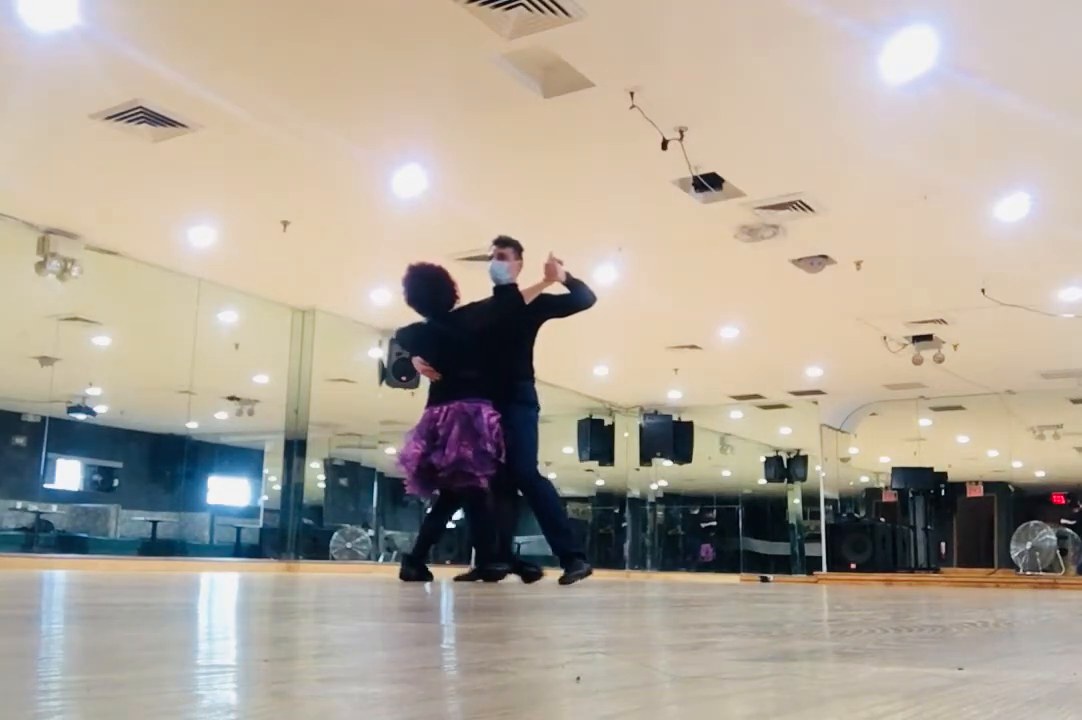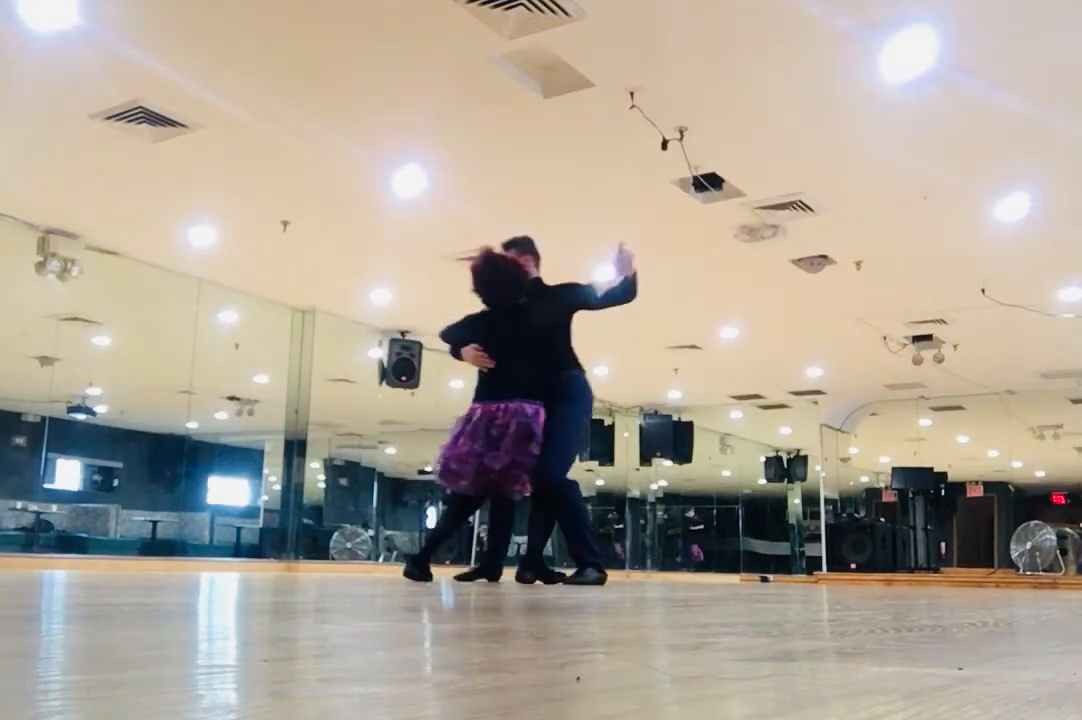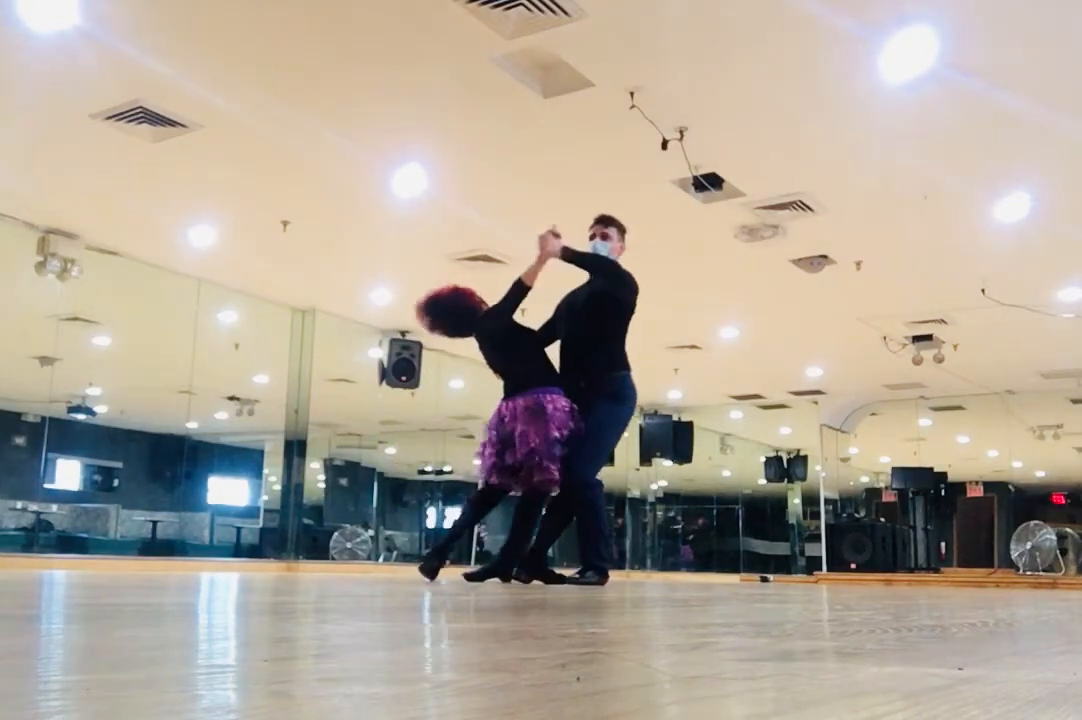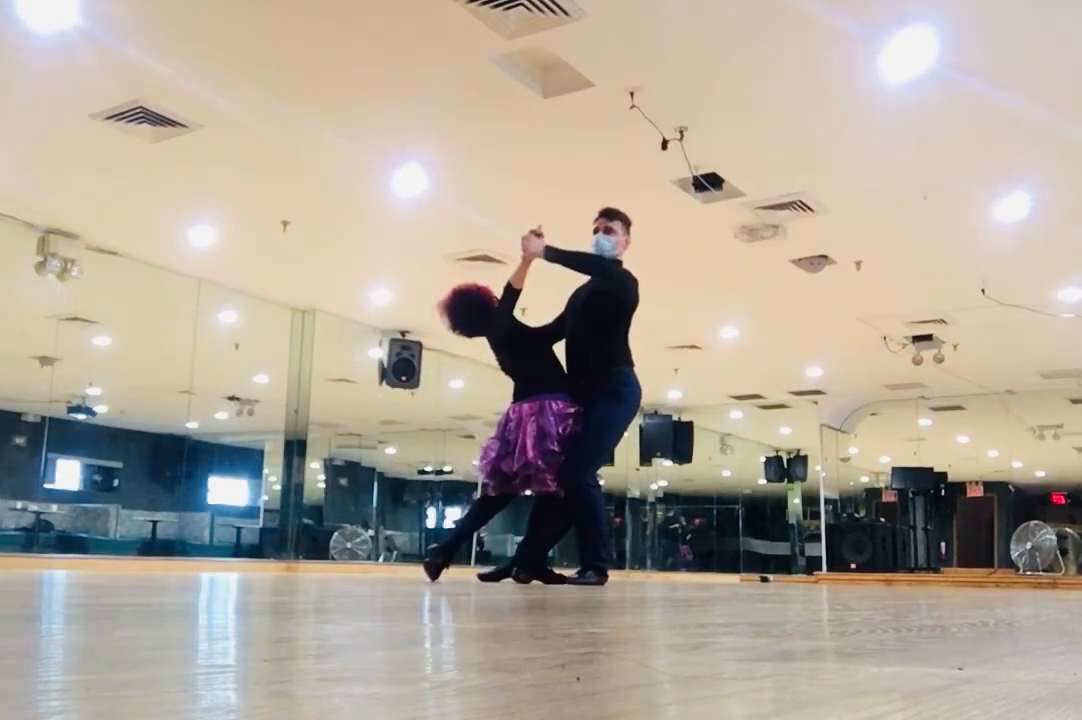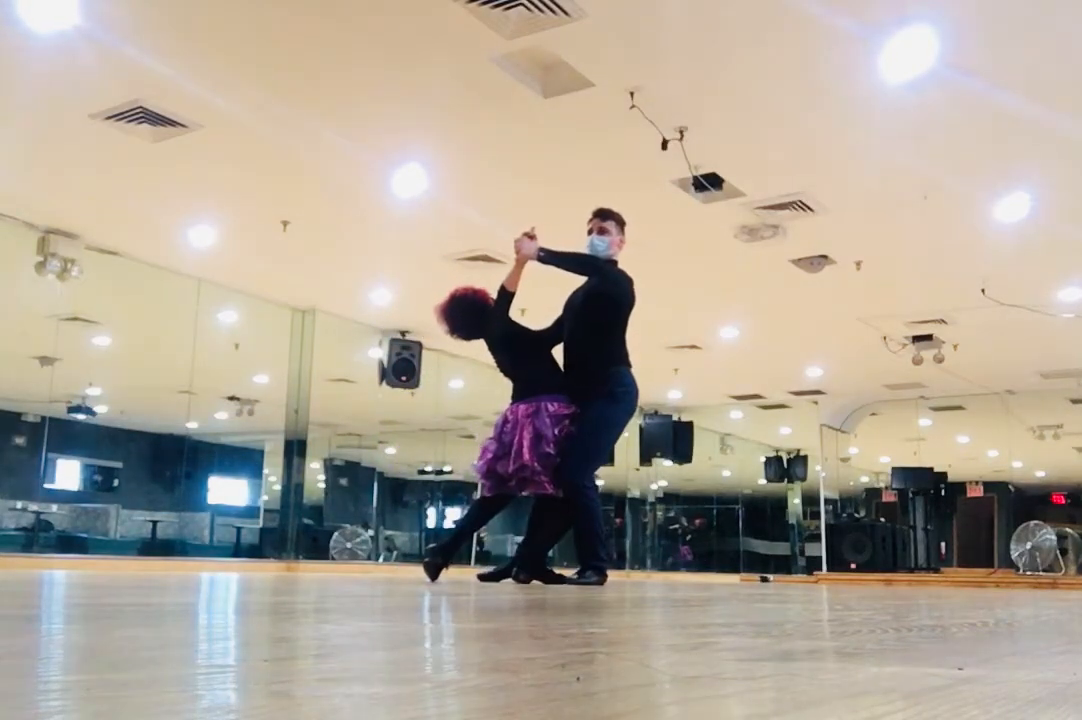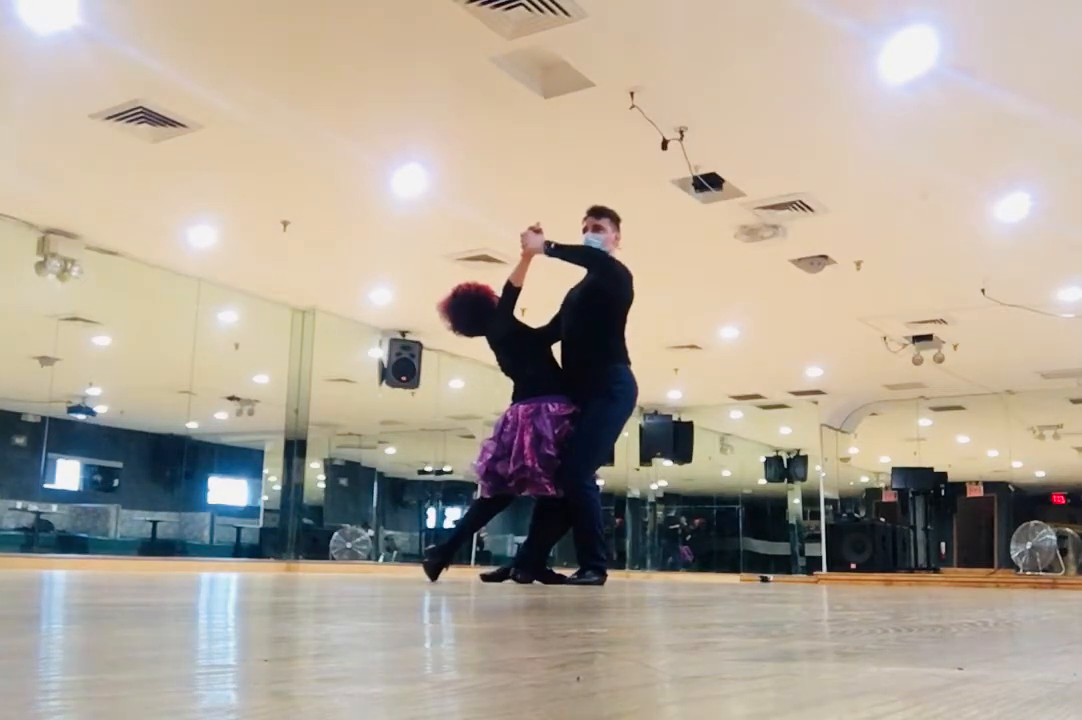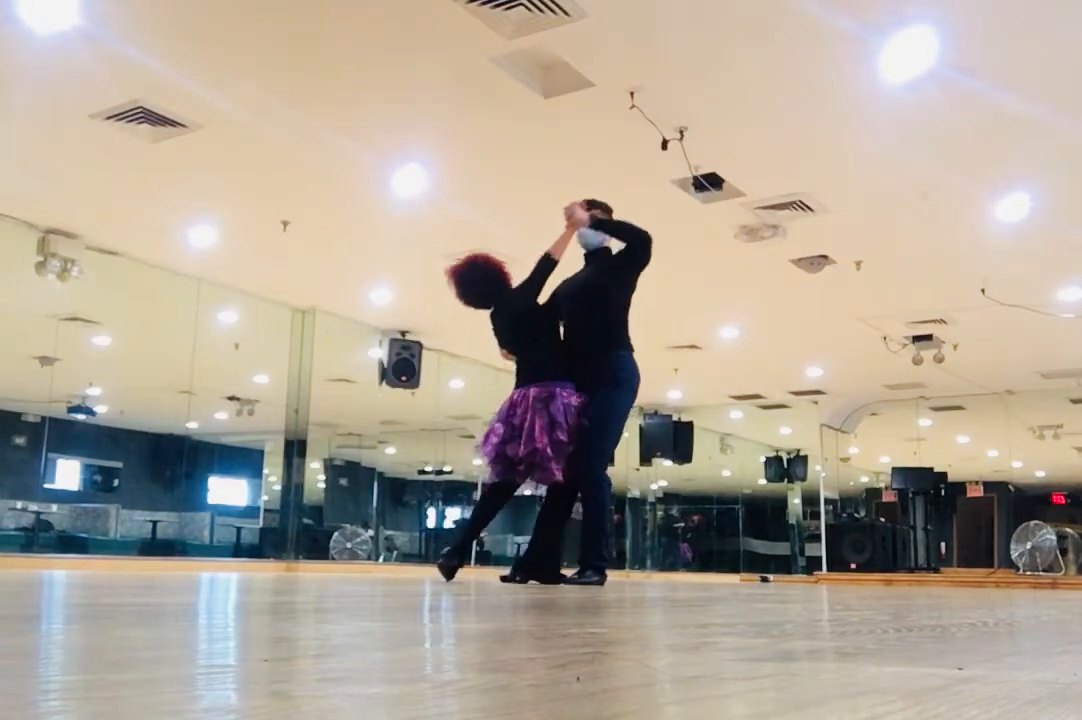
dt=0.4s
person 1, frame 1
left shoulder: (532, 304)
left elbow: (586, 299)
left wrist: (563, 278)
right wrist: (421, 360)
left hip: (517, 399)
left knee: (523, 473)
left ankle: (573, 556)
right ankle: (496, 558)
person 1, frame 2
left shoulder: (561, 296)
left elbow: (622, 295)
left wrist: (626, 273)
right wrist: (466, 351)
left hip: (568, 393)
left knee: (552, 473)
right knee: (541, 476)
left ankle: (591, 563)
right ankle: (534, 560)
person 1, frame 3
left shoulder: (620, 287)
right shoulder: (574, 298)
left elbow: (614, 276)
right elbow: (544, 335)
left wrist: (561, 251)
left hip: (611, 393)
right hip: (577, 397)
left knee: (579, 473)
right knee: (563, 473)
left ankle: (596, 565)
right ankle: (534, 561)
person 1, frame 4
left shoulder: (622, 282)
right shoulder: (582, 292)
left elbow: (600, 267)
right elbow: (554, 331)
left wrist: (545, 251)
left hip: (614, 389)
right hip: (584, 394)
left knee: (578, 473)
right knee: (561, 474)
left ankle: (595, 566)
right ankle: (528, 559)
person 1, frame 5
left shoulder: (617, 282)
right shoulder: (580, 294)
left elbow: (594, 266)
right elbow: (554, 333)
left wrist: (538, 253)
left hip: (612, 390)
right hip: (582, 394)
left knee: (575, 474)
right knee: (557, 474)
left ankle: (594, 566)
right ankle: (528, 560)
person 1, frame 6
left shoulder: (616, 277)
right shoulder: (578, 291)
left elbow: (597, 260)
right elbow: (552, 332)
left wrist: (546, 247)
left hip: (611, 387)
right hip: (580, 391)
left knee: (576, 473)
right knee: (557, 473)
left ankle: (594, 566)
right ankle: (529, 561)
person 1, frame 7
left shoulder: (619, 267)
right shoulder: (570, 284)
left elbow: (642, 240)
left wrist: (590, 219)
left hip: (613, 374)
right hip: (578, 380)
left knee: (590, 467)
right knee: (565, 467)
left ankle: (594, 565)
right ankle: (539, 560)
person 2, frame 1
left shoulder: (415, 334)
right shoulder: (463, 320)
right elbow: (509, 303)
left hip: (438, 413)
right hip: (473, 411)
left knee: (451, 491)
right knee: (472, 488)
left ankle: (416, 560)
person 2, frame 2
left shoulder: (478, 323)
right shoulder: (530, 315)
left elbow: (448, 335)
left hip: (486, 412)
right hip: (524, 411)
left knee: (471, 491)
right knee: (503, 489)
left ankle: (422, 559)
right ankle: (490, 563)
person 2, frame 3
left shoulder: (487, 333)
right shoulder: (491, 322)
left elbow: (528, 342)
right elbow: (516, 293)
right wrist: (544, 256)
left hip: (514, 409)
right hip: (539, 404)
left knee: (497, 486)
right knee: (537, 486)
left ankle: (440, 552)
right ankle: (507, 561)
person 2, frame 4
left shoulder: (504, 334)
right shoulder: (501, 326)
left elbow: (549, 333)
right elbow: (509, 298)
right wrist: (528, 258)
left hip: (529, 411)
right hip: (547, 409)
left knee: (500, 491)
right knee: (551, 488)
left ankle: (445, 551)
right ankle: (529, 562)
person 2, frame 5
left shoulder: (502, 336)
right shoulder: (499, 329)
left elbow: (548, 337)
right elbow: (503, 299)
right wrist: (521, 260)
left hip: (529, 412)
right hip: (545, 411)
left knee: (500, 492)
right knee: (554, 491)
left ankle: (443, 551)
right ankle: (528, 561)
person 2, frame 6
left shoulder: (503, 334)
right shoulder: (501, 327)
left elbow: (546, 335)
right elbow: (508, 297)
right wrist: (528, 255)
left hip: (528, 413)
right hip: (546, 411)
left knee: (499, 492)
right knee: (558, 491)
left ankle: (443, 551)
person 2, frame 7
left shoulder: (500, 316)
right shoulder: (517, 303)
right elbow: (542, 269)
right wrist: (572, 228)
left hip: (527, 397)
right hip: (553, 395)
left knee: (505, 481)
right knee: (562, 480)
left ankle: (458, 550)
